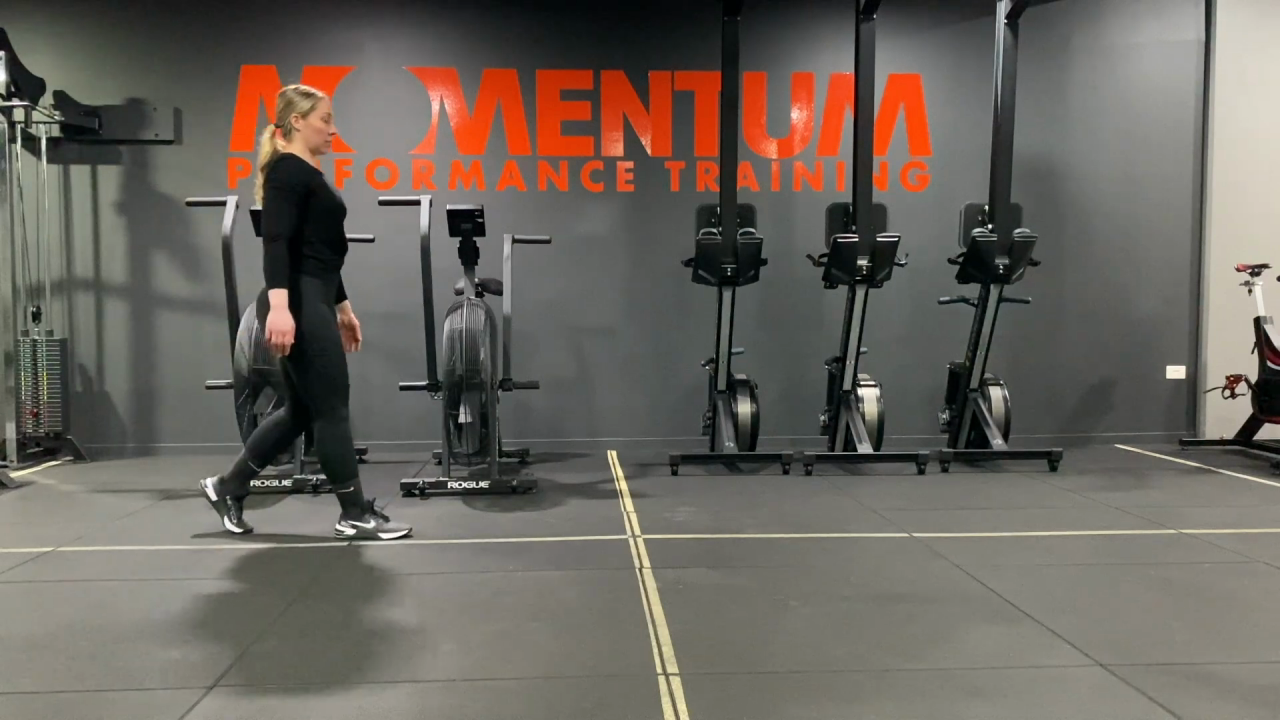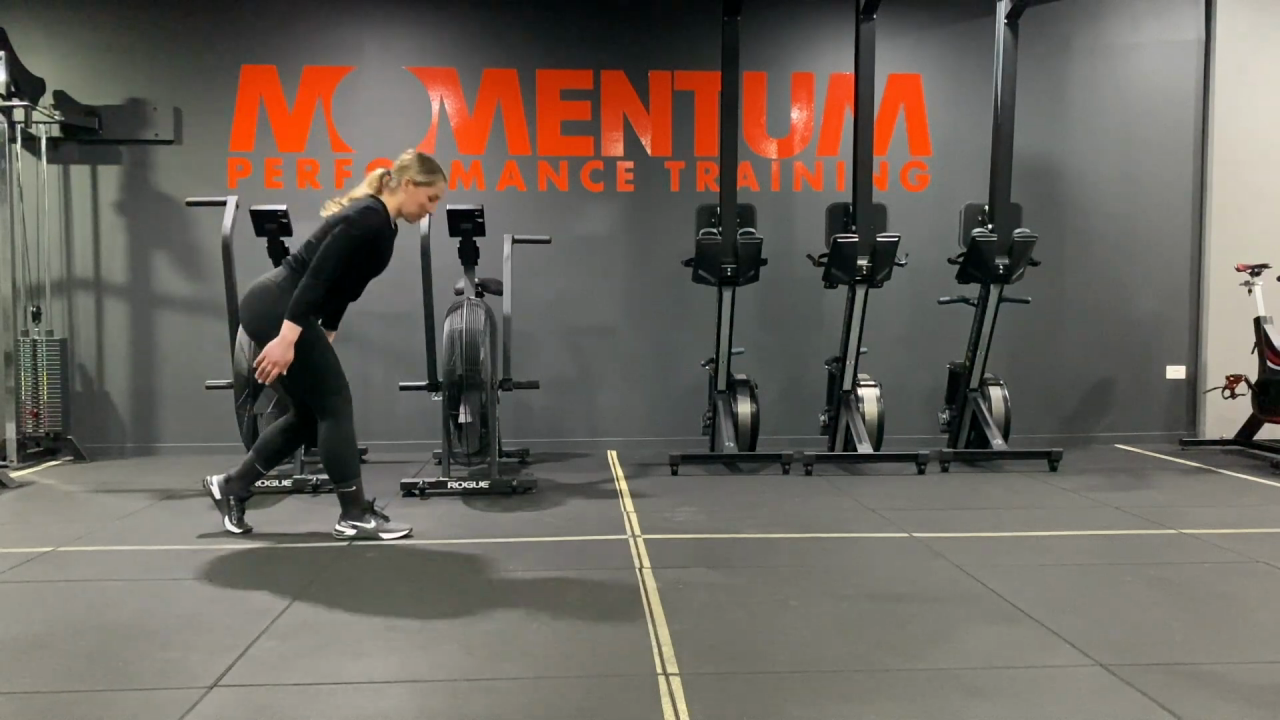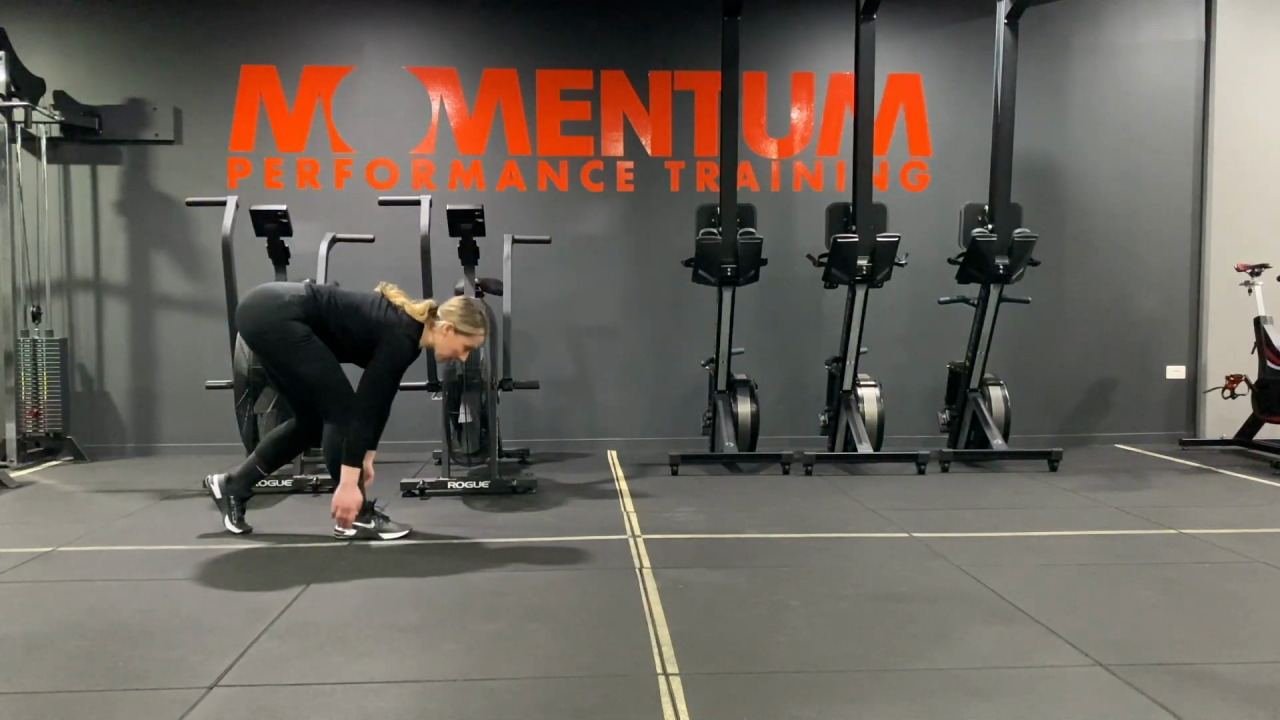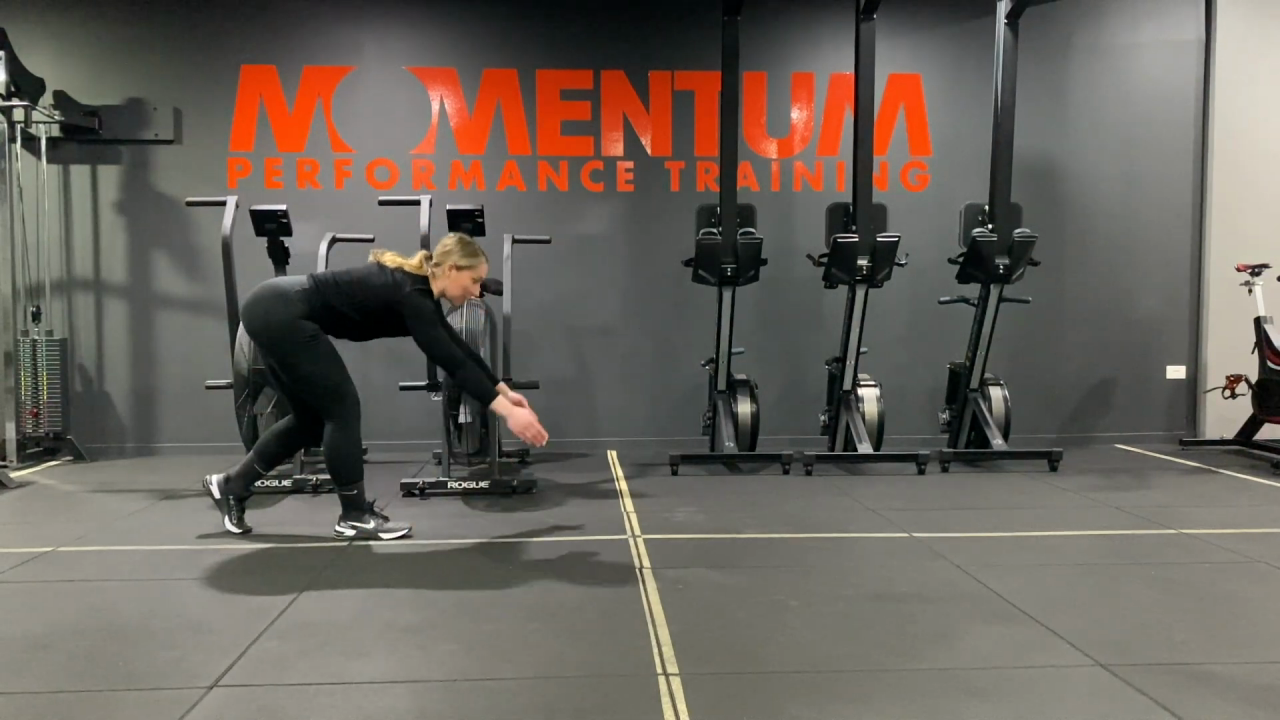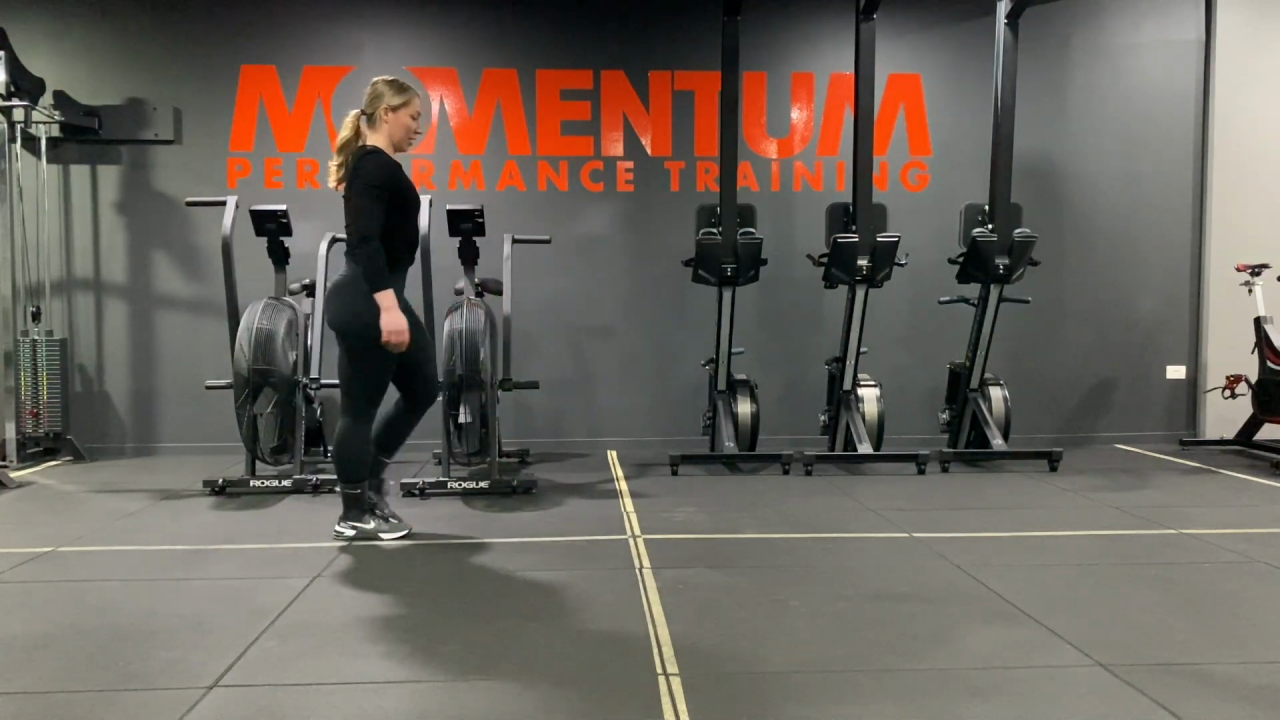
dt=0.7s
person 1, frame 1
left shoulder: (307, 174)
right shoulder: (287, 170)
right elbow: (275, 243)
left wrist: (343, 307)
right wrist: (279, 306)
left hip: (312, 302)
right hip: (299, 303)
left knee: (302, 408)
right knee: (331, 407)
left ankle: (228, 487)
right ankle: (356, 514)
person 1, frame 2
left shoulder: (378, 221)
right shoulder: (369, 220)
right elbow: (317, 275)
left wrist: (324, 337)
right wrist: (287, 339)
left hip: (273, 308)
right hip: (274, 310)
left knee: (312, 409)
right knee: (332, 403)
left ankle: (232, 486)
right ankle: (355, 516)
person 1, frame 3
left shoulder: (407, 329)
right shoulder: (401, 338)
left elbow: (377, 405)
right elbow: (364, 409)
left wrist: (366, 458)
right wrist: (349, 482)
left hip: (266, 314)
right hip: (275, 317)
left knee: (312, 418)
right knee: (337, 408)
left ankle: (232, 486)
right ankle: (357, 517)
person 1, frame 4
left shoulder: (415, 291)
right shoulder: (411, 296)
left elbow: (456, 350)
right elbow: (450, 362)
left wrist: (505, 392)
right wrist: (504, 409)
left hip: (276, 315)
right hip: (281, 317)
left knee: (310, 418)
right knee: (342, 408)
left ankle: (232, 486)
right ankle: (355, 516)
person 1, frame 5
left shoulder: (378, 164)
right shoulder: (372, 165)
right elbow: (366, 241)
right wrist: (388, 305)
left hip: (378, 298)
right hip: (366, 302)
left knee: (423, 389)
right knee: (362, 405)
left ankle: (369, 484)
right ankle: (354, 514)
